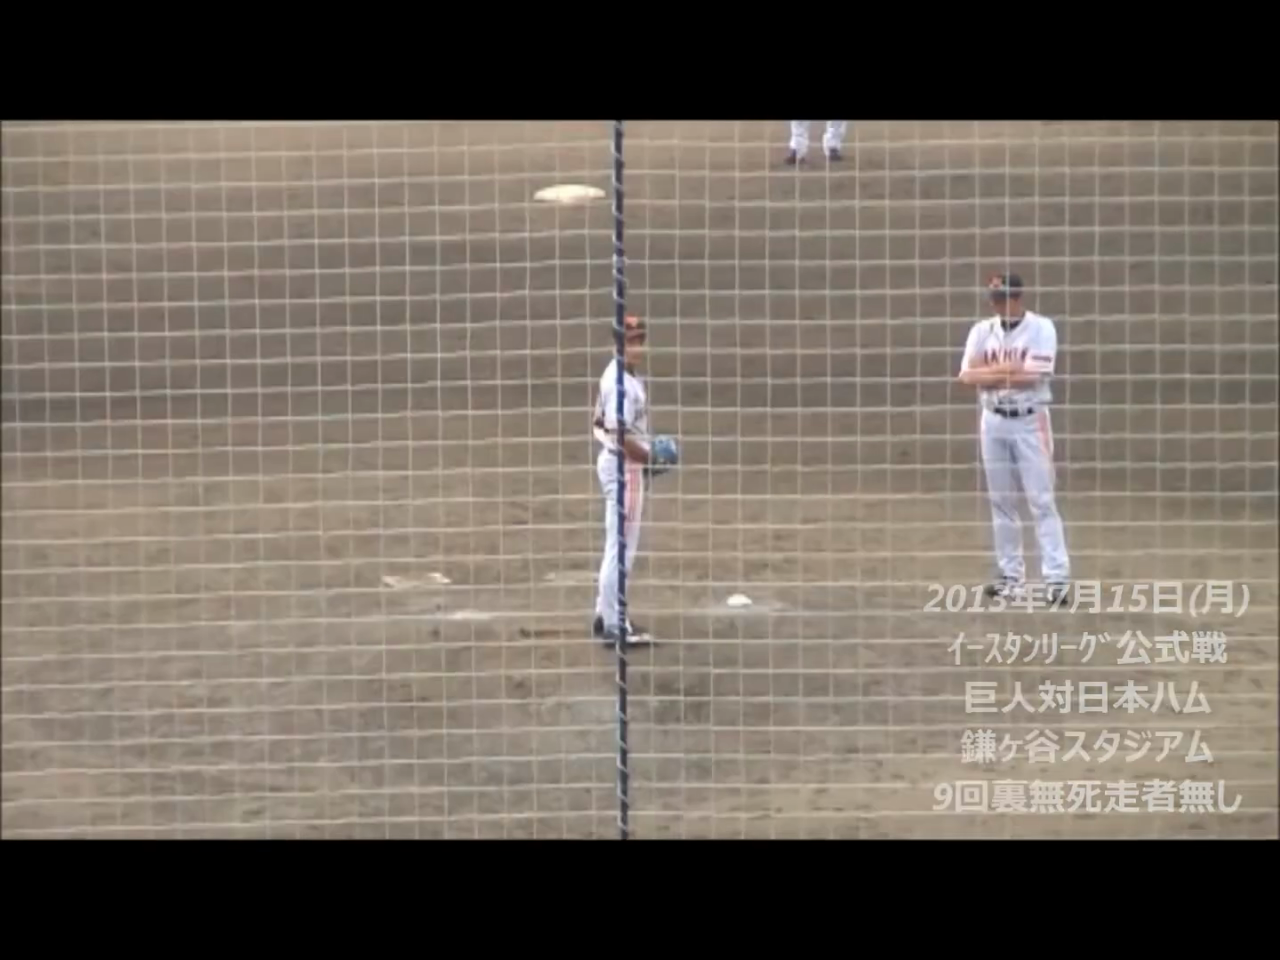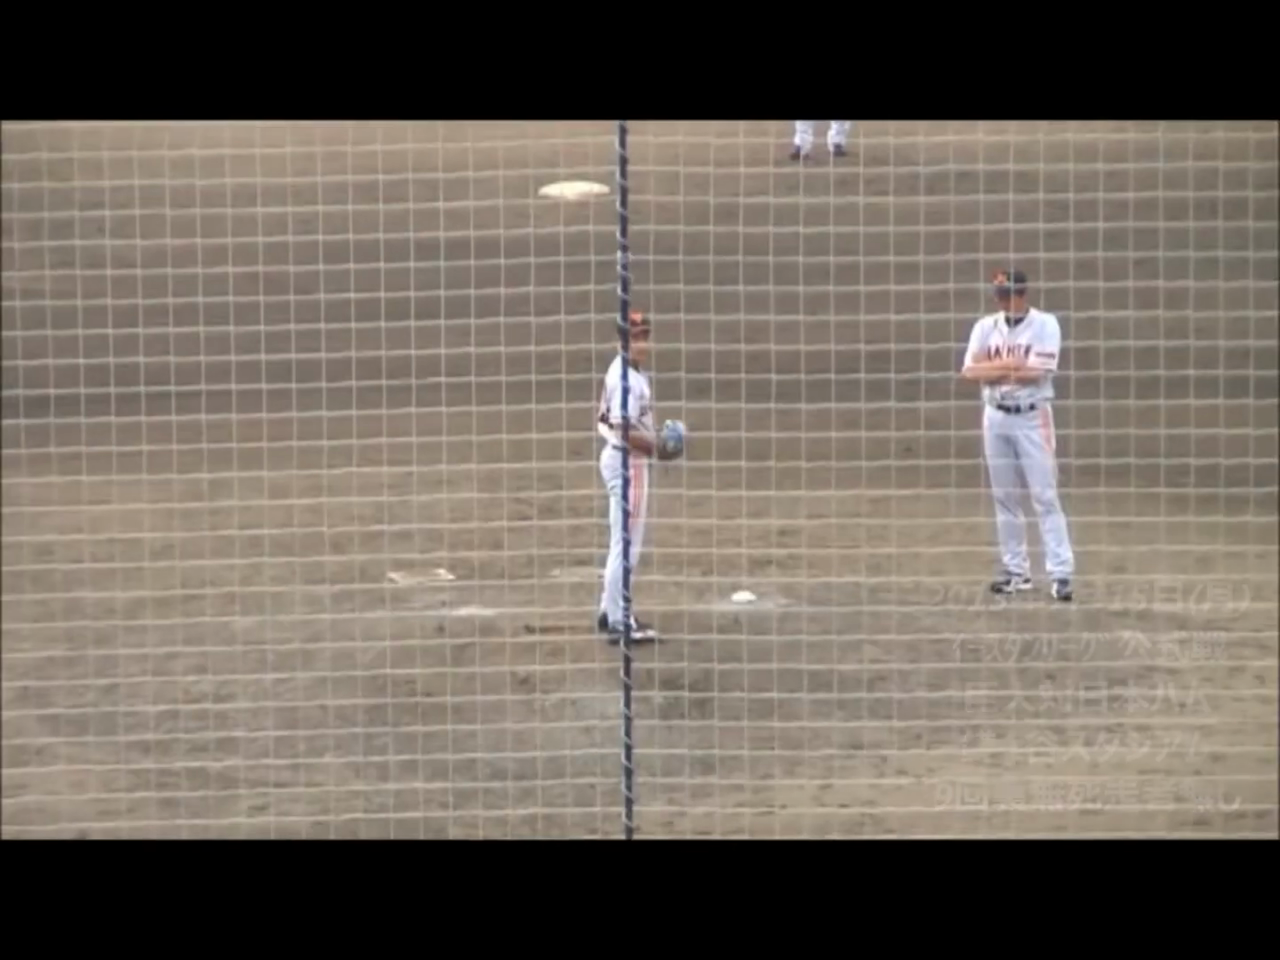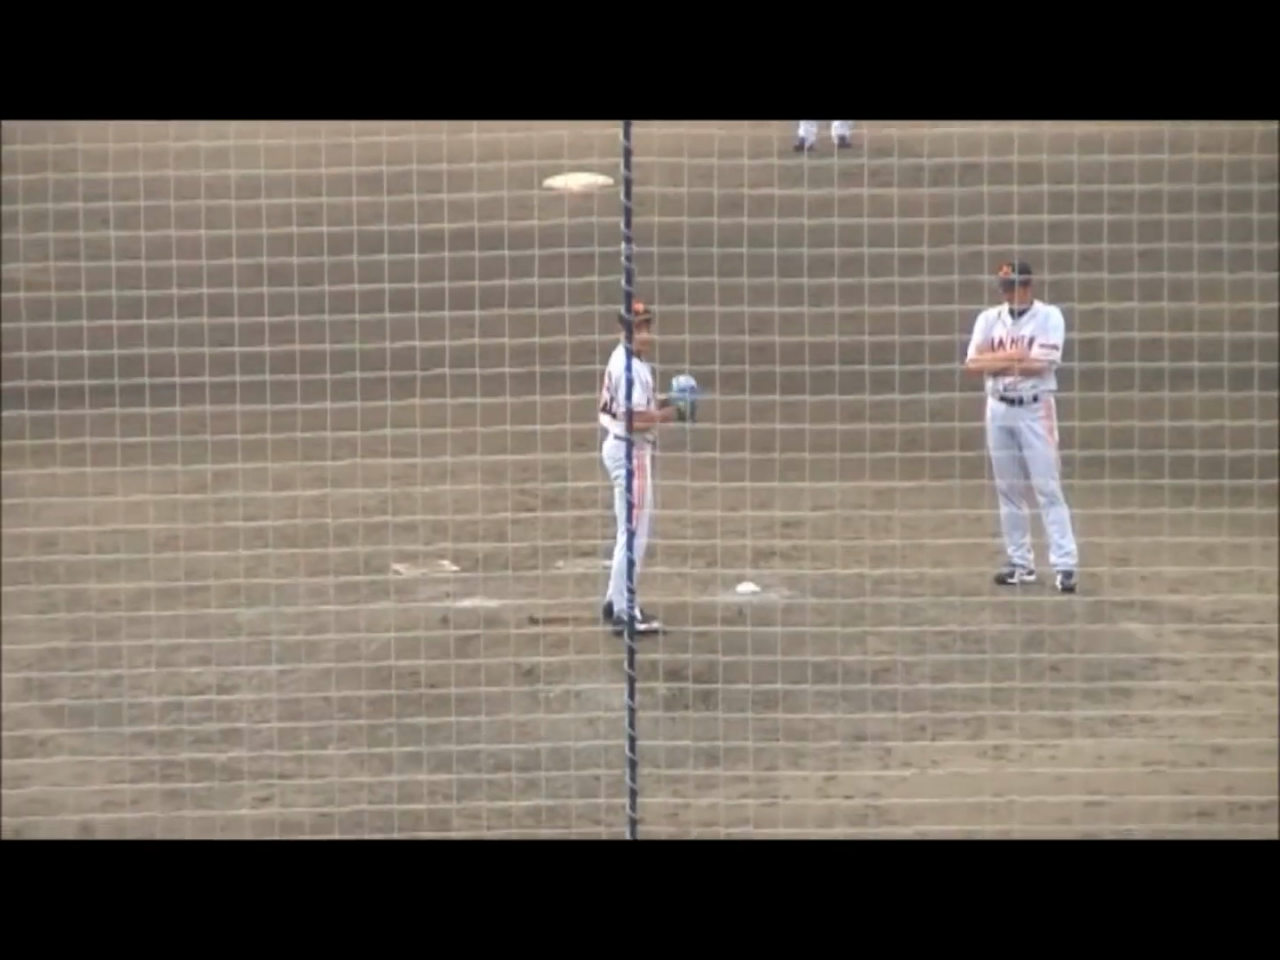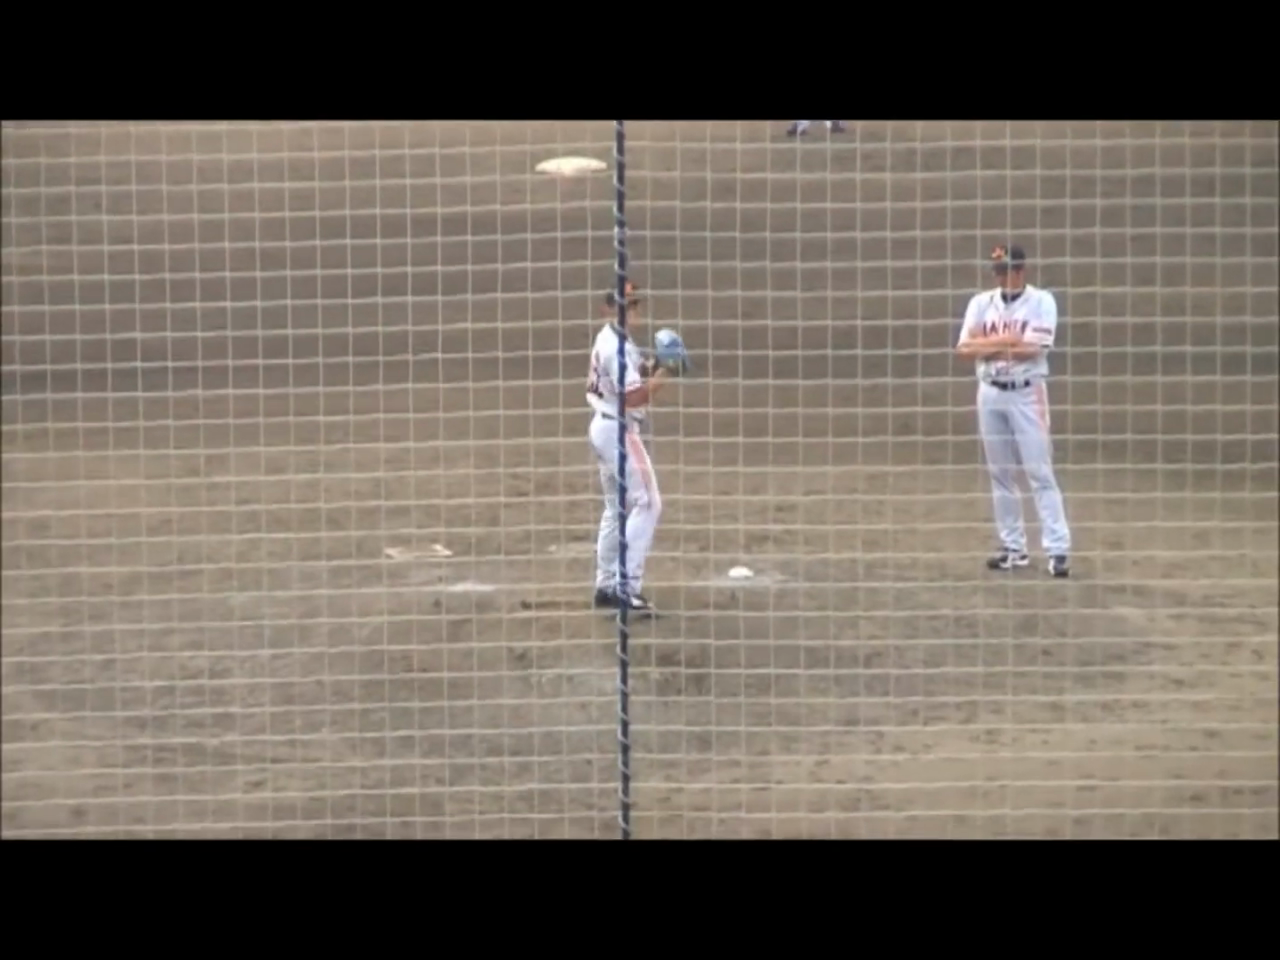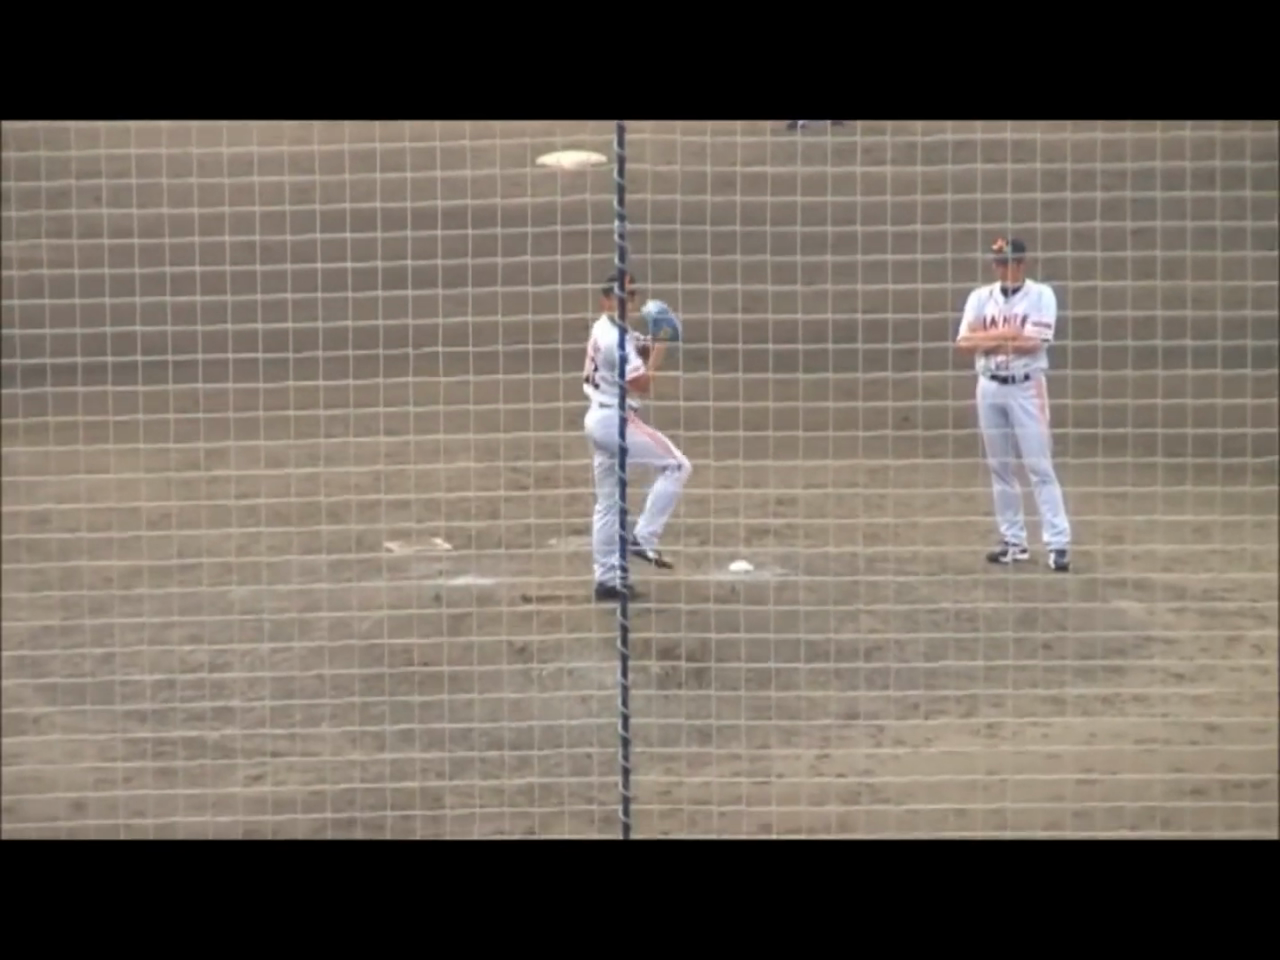
dt=0.2s
person 1, frame 1
left shoulder: (1041, 327)
right shoulder: (981, 330)
left elbow: (1034, 376)
right elbow: (967, 377)
left wrist: (989, 373)
right wrist: (1010, 368)
left hip: (1030, 421)
right hip: (993, 421)
left knee: (1042, 500)
right knee: (1001, 501)
left ankle: (1056, 578)
right ankle: (1011, 575)
person 1, frame 2
left shoulder: (1046, 324)
right shoulder: (985, 326)
left elbow: (1037, 372)
right elbow: (970, 372)
left wrist: (992, 368)
right wrist: (1012, 364)
left hip: (1033, 417)
right hip: (996, 417)
left knee: (1045, 496)
right knee: (1004, 497)
left ankle: (1061, 573)
right ankle: (1016, 571)
person 1, frame 3
left shoulder: (1049, 316)
right shoulder: (989, 318)
left elbow: (1041, 364)
right elbow: (973, 364)
left wrist: (994, 360)
right wrist: (1015, 355)
left hip: (1035, 408)
right hip: (999, 409)
left knee: (1047, 488)
right knee: (1007, 489)
left ankle: (1065, 565)
right ankle: (1020, 563)
person 1, frame 4
left shoulder: (1042, 301)
right shoulder: (981, 302)
left elbow: (1033, 348)
right elbow: (965, 348)
left wrist: (987, 344)
right wrist: (1009, 340)
left hip: (1027, 393)
right hip: (990, 393)
left knee: (1040, 472)
right knee: (1000, 473)
left ankle: (1058, 550)
right ankle: (1014, 547)
person 1, frame 5
left shoulder: (1042, 295)
right shoulder: (980, 297)
left elbow: (1033, 342)
right elbow: (964, 342)
left wrist: (986, 339)
right wrist: (1008, 333)
left hip: (1027, 387)
right hip: (990, 387)
left knee: (1040, 466)
right knee: (1000, 467)
left ankle: (1058, 544)
right ankle: (1014, 541)
person 2, frame 1
left shoulder: (630, 376)
right shoulder: (619, 381)
right elbow: (618, 435)
left wrist: (646, 450)
right wrist: (648, 457)
left hip: (624, 464)
right hip: (622, 466)
left knee: (619, 545)
right knee: (620, 546)
left ankle: (605, 617)
right ankle: (613, 626)
person 2, frame 2
left shoulder: (634, 371)
right shoulder: (625, 376)
right elbow: (625, 432)
left wrist: (656, 434)
right wrist: (659, 447)
left hip: (627, 460)
right hip: (626, 462)
left knee: (624, 541)
right knee: (626, 543)
left ankle: (611, 612)
right ankle: (619, 622)
person 2, frame 3
left shoulder: (631, 360)
right shoulder: (629, 365)
right elbow: (637, 418)
left wrist: (663, 404)
right wrist: (673, 411)
left hip: (624, 448)
right hip: (629, 451)
left knee: (629, 531)
right knee: (634, 532)
left ankle: (615, 603)
right ankle: (625, 613)
person 2, frame 4
left shoulder: (612, 339)
right shoulder: (616, 346)
left elbow: (638, 370)
right elbow: (636, 397)
left wrist: (659, 367)
right wrist: (663, 375)
left hip: (605, 428)
right hip: (618, 431)
left knee: (615, 509)
right knee: (645, 506)
left ankle: (608, 586)
right ankle: (626, 586)
person 2, frame 5
left shoulder: (605, 328)
right shoulder: (614, 336)
left elbow: (638, 344)
right elbow: (642, 385)
left wrist: (652, 342)
right wrist: (658, 349)
left hip: (598, 419)
right hip: (615, 419)
left knee: (607, 501)
right knee: (676, 466)
left ankle: (607, 578)
right ankle: (644, 538)
